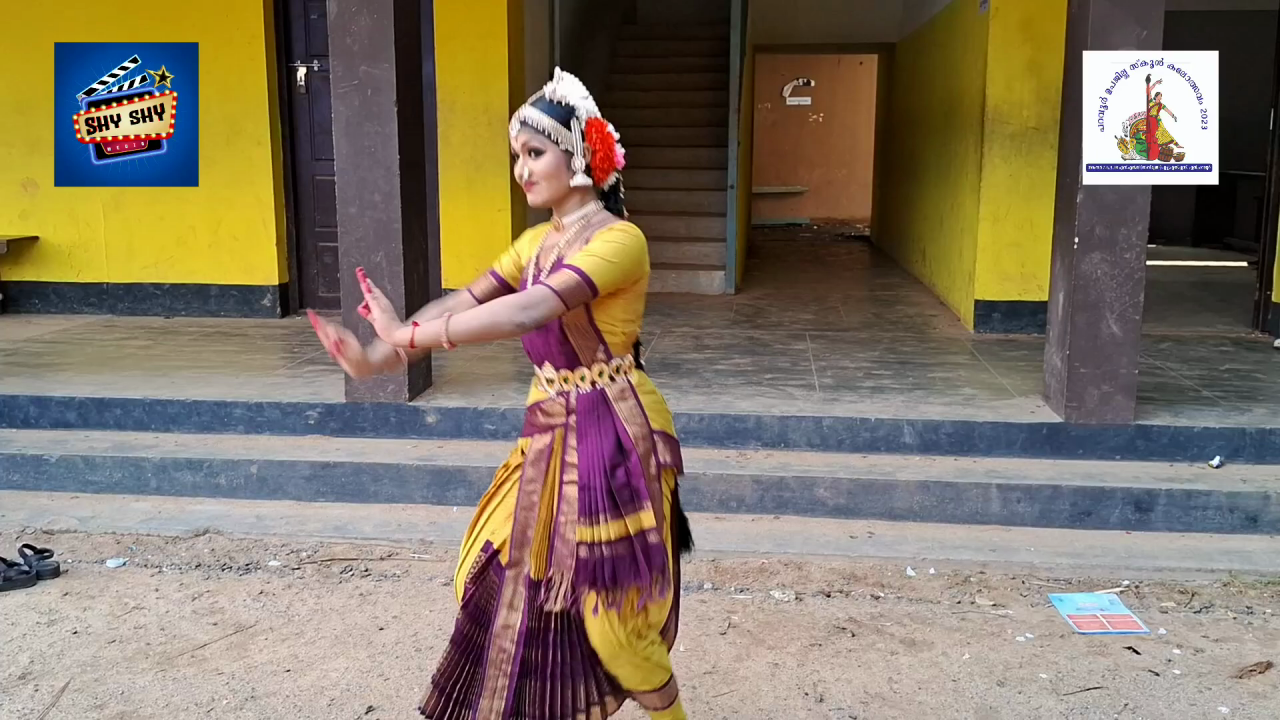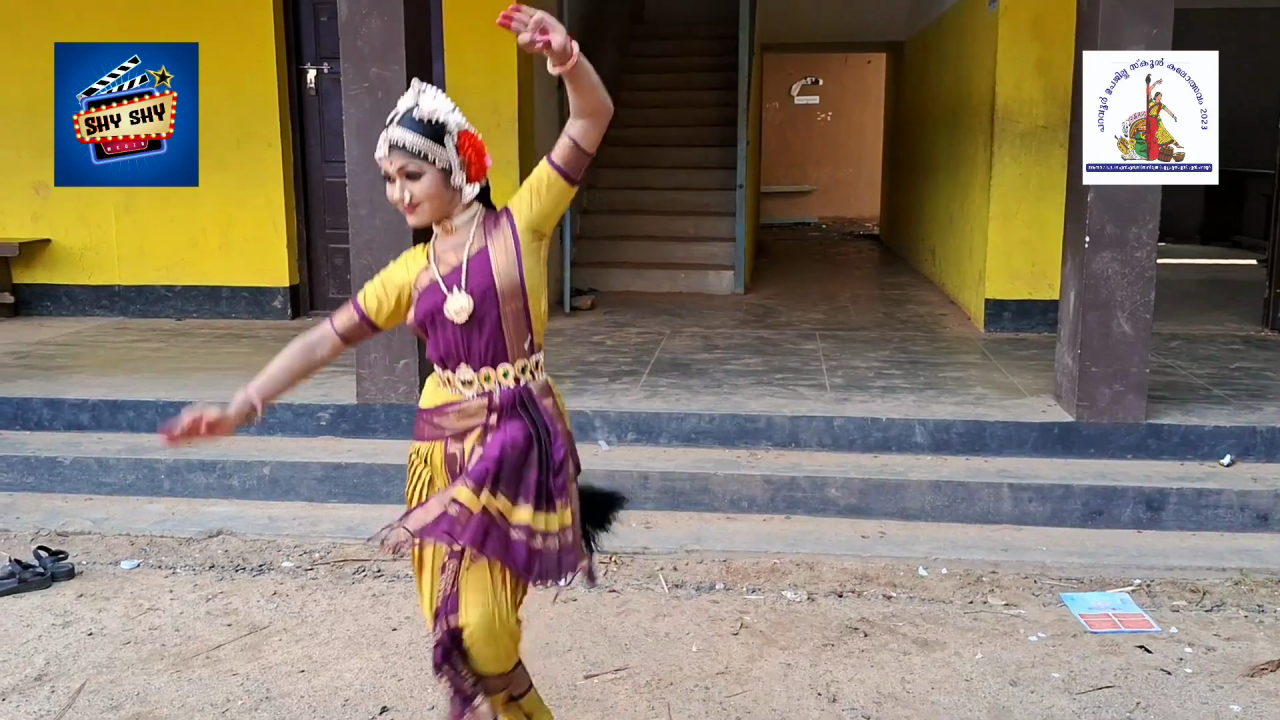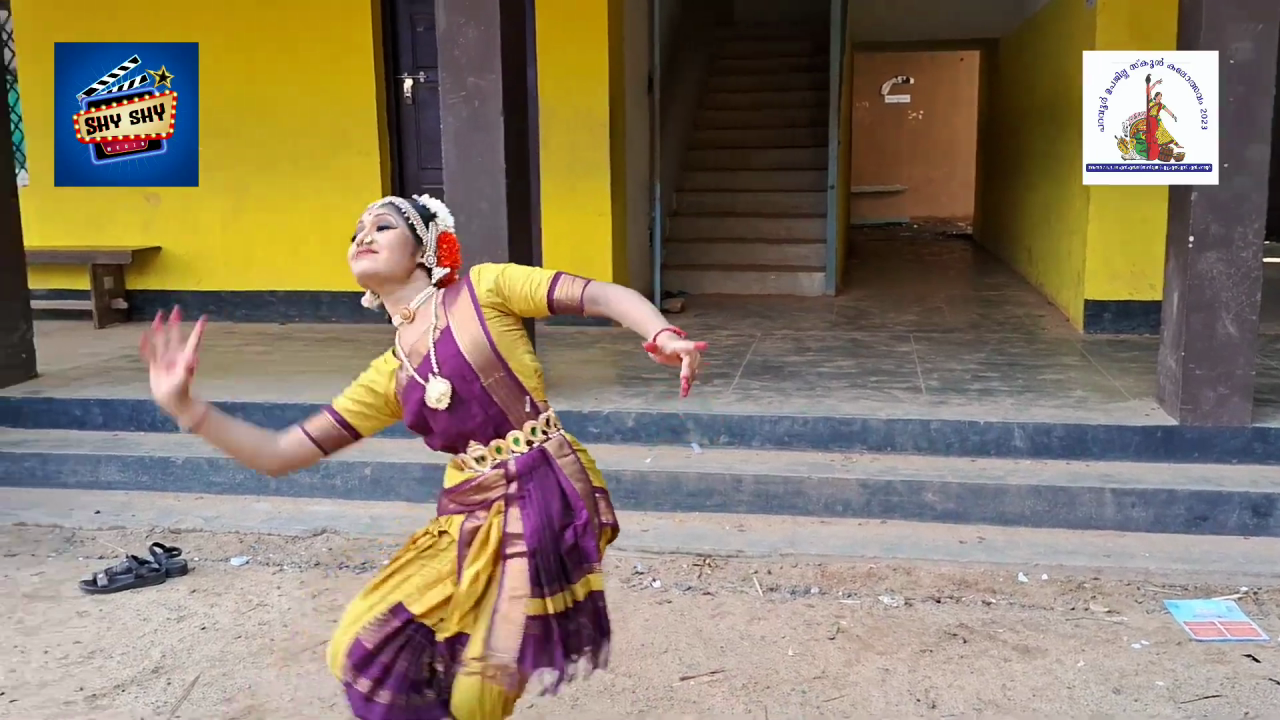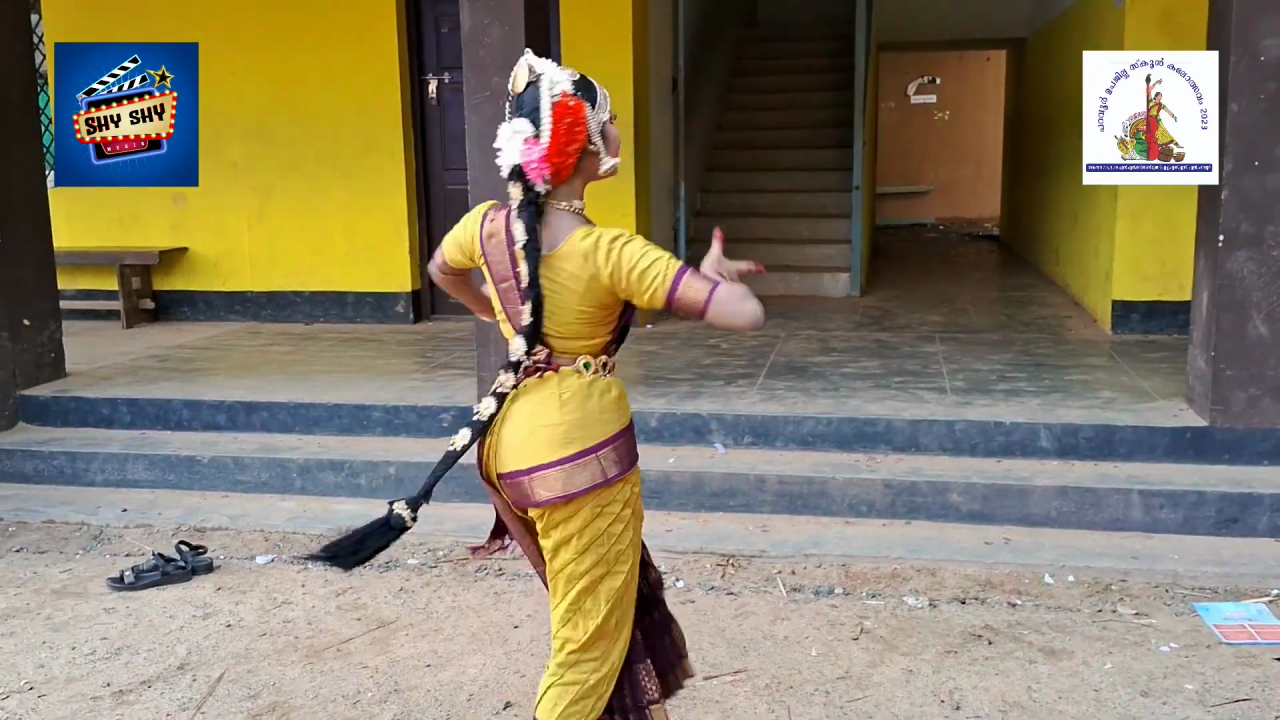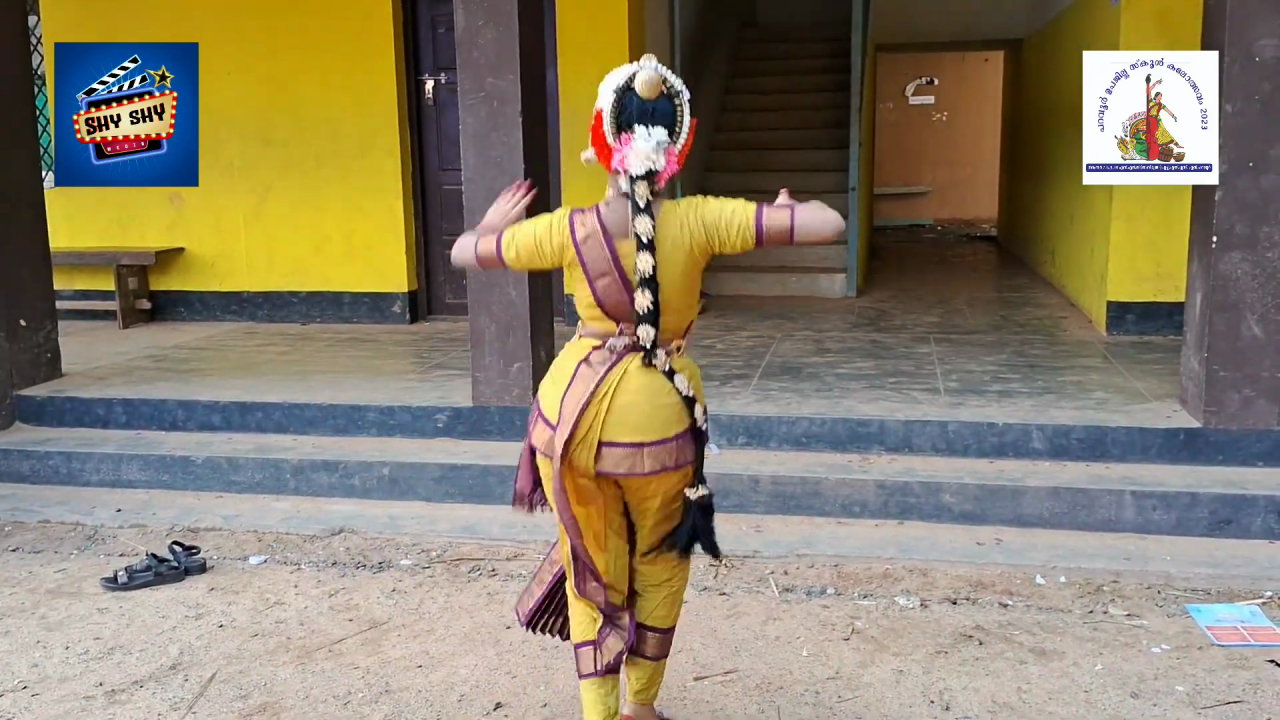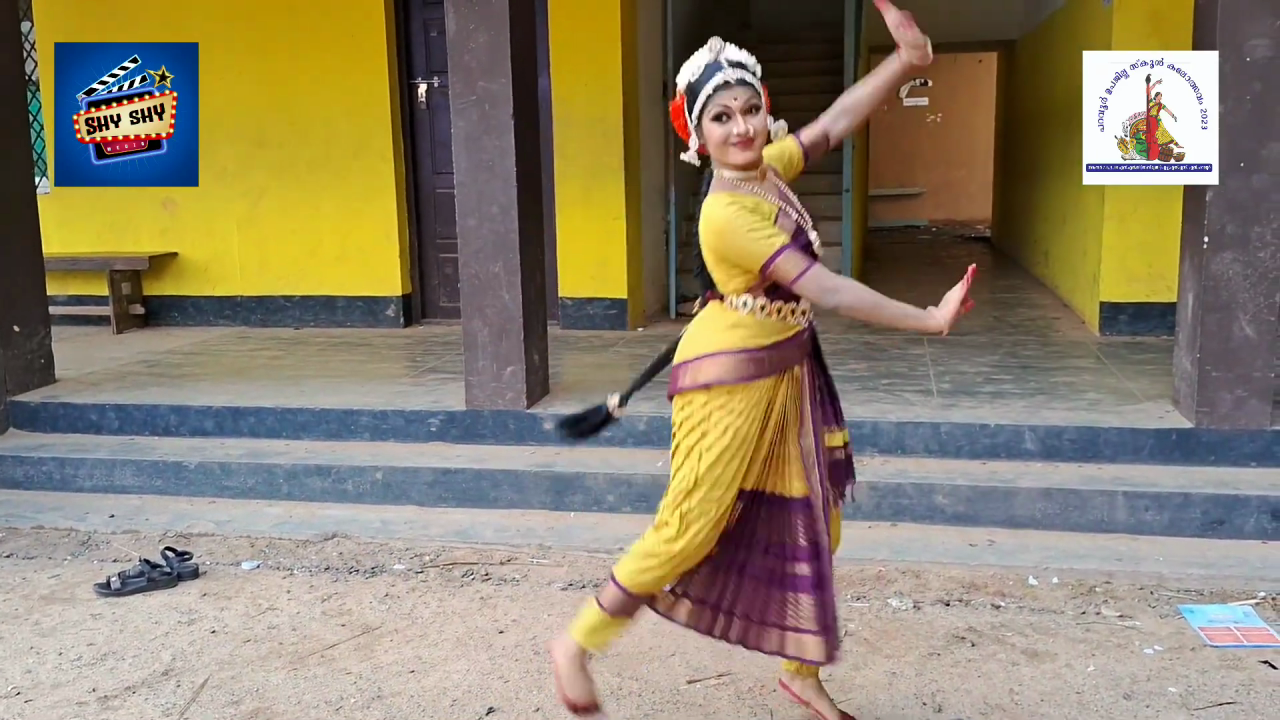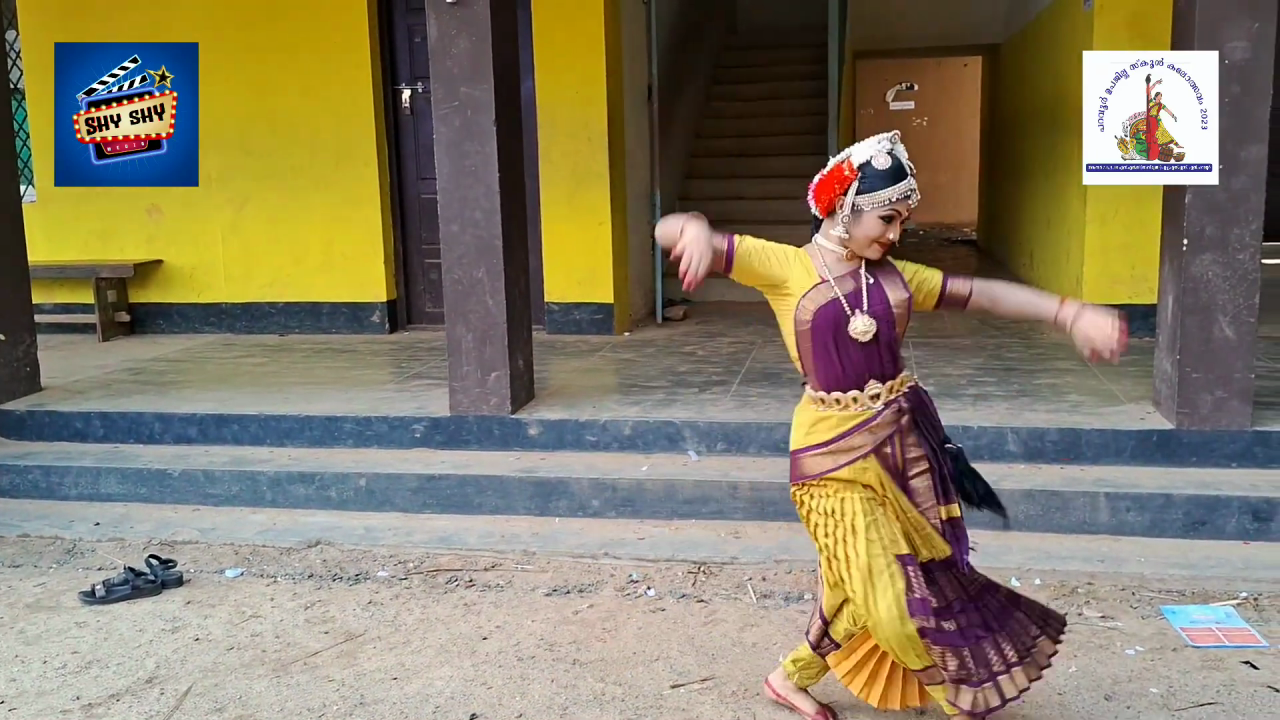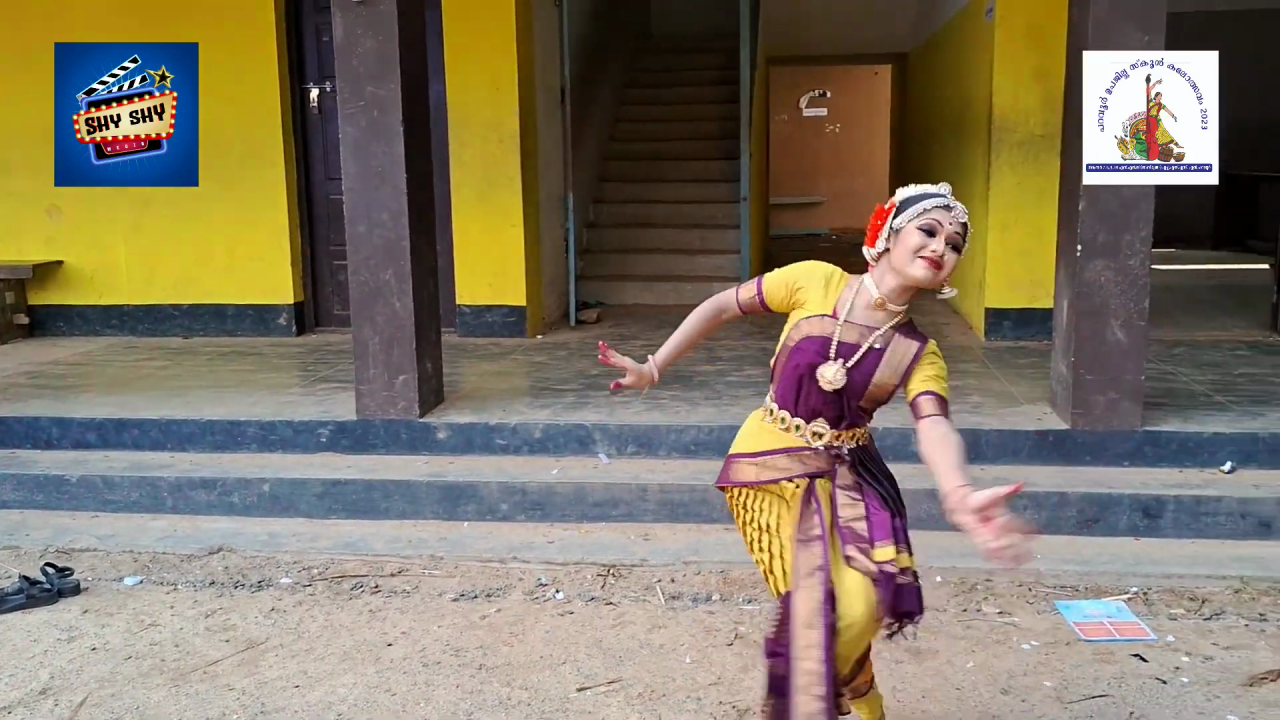
dt=0.7s
person 1, frame 1
left shoulder: (618, 241)
right shoulder: (541, 241)
left elbow: (533, 313)
right elbow: (462, 303)
left wrist: (406, 341)
right wrist: (378, 353)
left hip: (609, 444)
right hip: (547, 439)
left knee: (617, 619)
right knee: (497, 583)
person 1, frame 2
left shoulder: (521, 222)
right shoulder: (410, 272)
left elbow: (592, 120)
right elbow: (320, 343)
left wrist: (566, 58)
right wrist: (237, 411)
left hip: (515, 436)
right hip: (442, 443)
left knee: (480, 624)
right knee: (456, 615)
person 1, frame 3
left shoulder: (483, 289)
right shoulder: (386, 377)
left elbow: (609, 296)
right elbow: (281, 454)
left wrist: (662, 333)
right wrist: (188, 410)
left hip: (552, 508)
right hip: (475, 521)
right knee: (360, 652)
person 1, frame 4
left shoulder: (490, 224)
right shoulder: (611, 251)
left elbow: (442, 269)
right elbow: (745, 315)
right wrist: (713, 277)
left hip: (511, 433)
right hip: (576, 448)
left knee: (613, 606)
right knee: (592, 644)
person 1, frame 5
left shoulder: (568, 231)
right shoulder: (688, 224)
left elbow: (466, 252)
right elbow: (828, 223)
left wrist: (503, 216)
right wrist: (790, 220)
left hip: (572, 406)
right hip: (653, 411)
left knee: (593, 568)
right knee: (665, 547)
person 1, frame 6
left shoulder: (765, 172)
right shoulder: (729, 215)
left elbow: (833, 124)
right elbow: (819, 287)
left wrist: (905, 59)
right wrist: (928, 320)
left hip: (786, 370)
right hip: (732, 371)
left knee: (809, 514)
right knee: (689, 529)
right ankle: (578, 644)
person 1, frame 7
left shoulder: (892, 275)
right shoulder: (785, 268)
left elbow: (980, 293)
right elbow: (675, 234)
left wrist: (1067, 313)
right wrist: (692, 232)
left hip: (903, 440)
right hip: (834, 453)
left knee: (855, 589)
right knee: (885, 604)
person 1, frame 8
left shoulder: (920, 356)
right shoulder: (815, 282)
left elbow: (936, 431)
right elbow: (724, 306)
left wrist: (961, 499)
right wrist: (654, 366)
left hip: (840, 475)
right hip: (767, 469)
left knee: (853, 613)
right knee: (808, 615)
